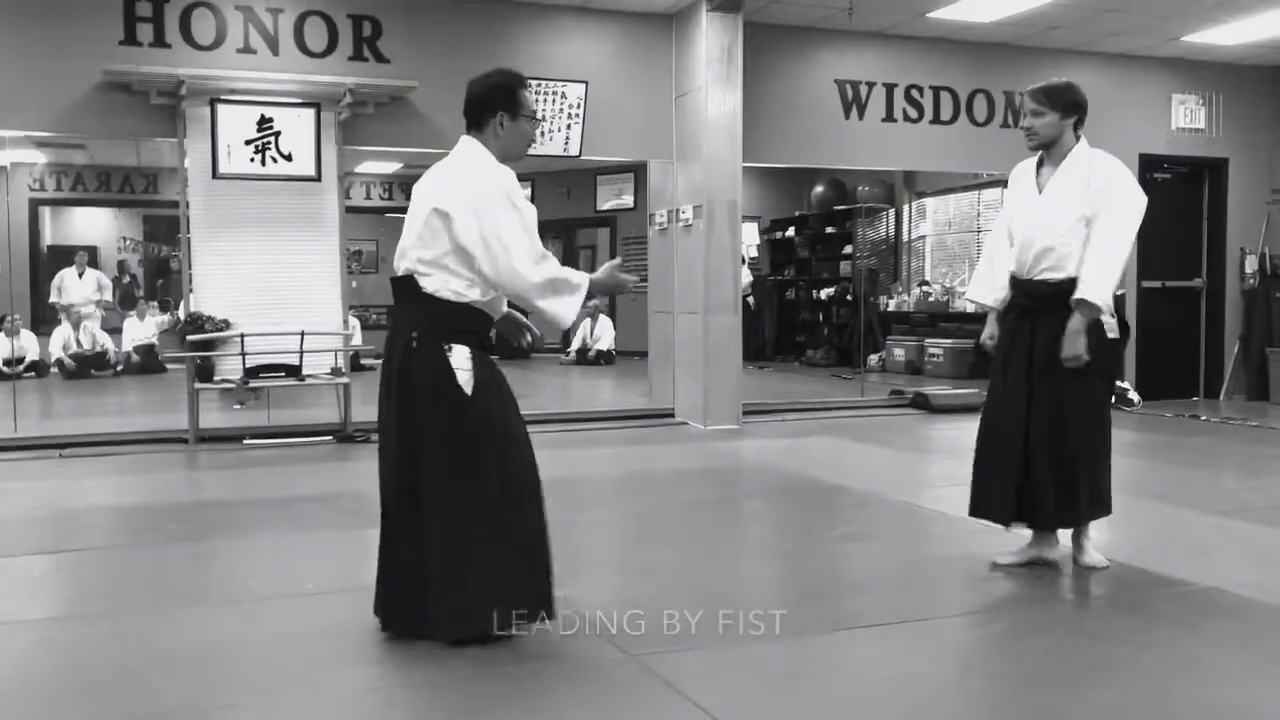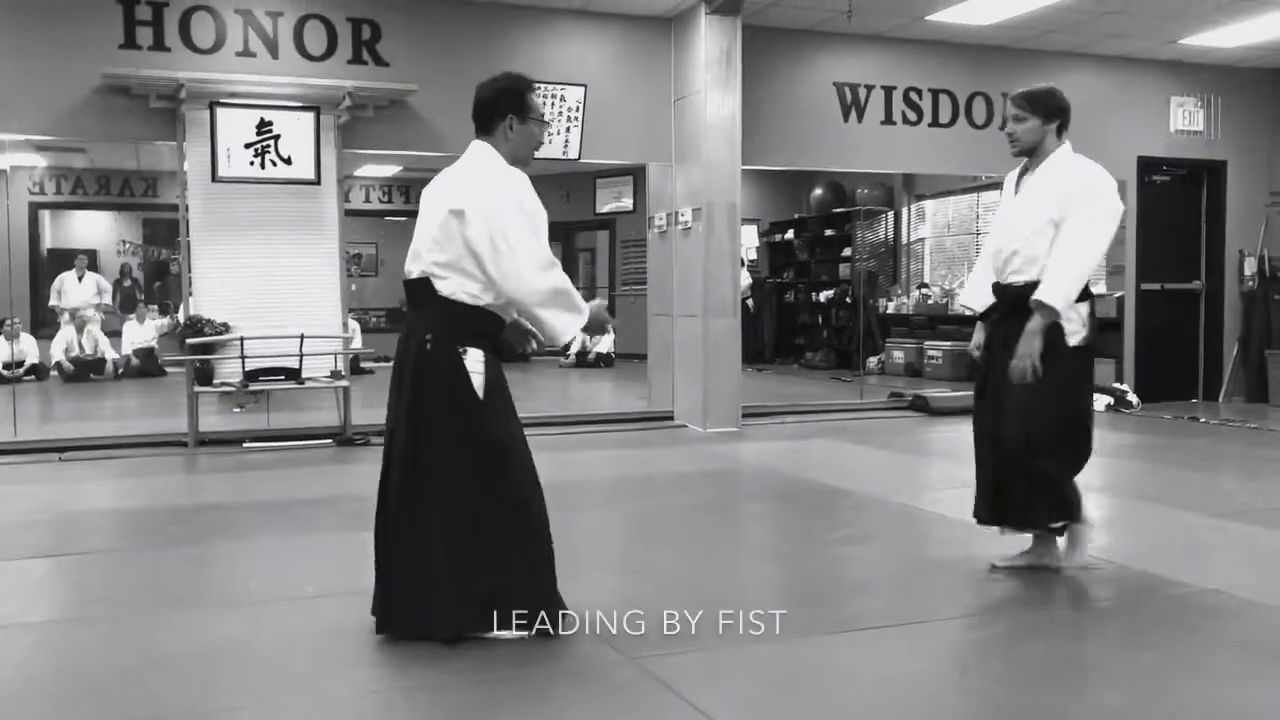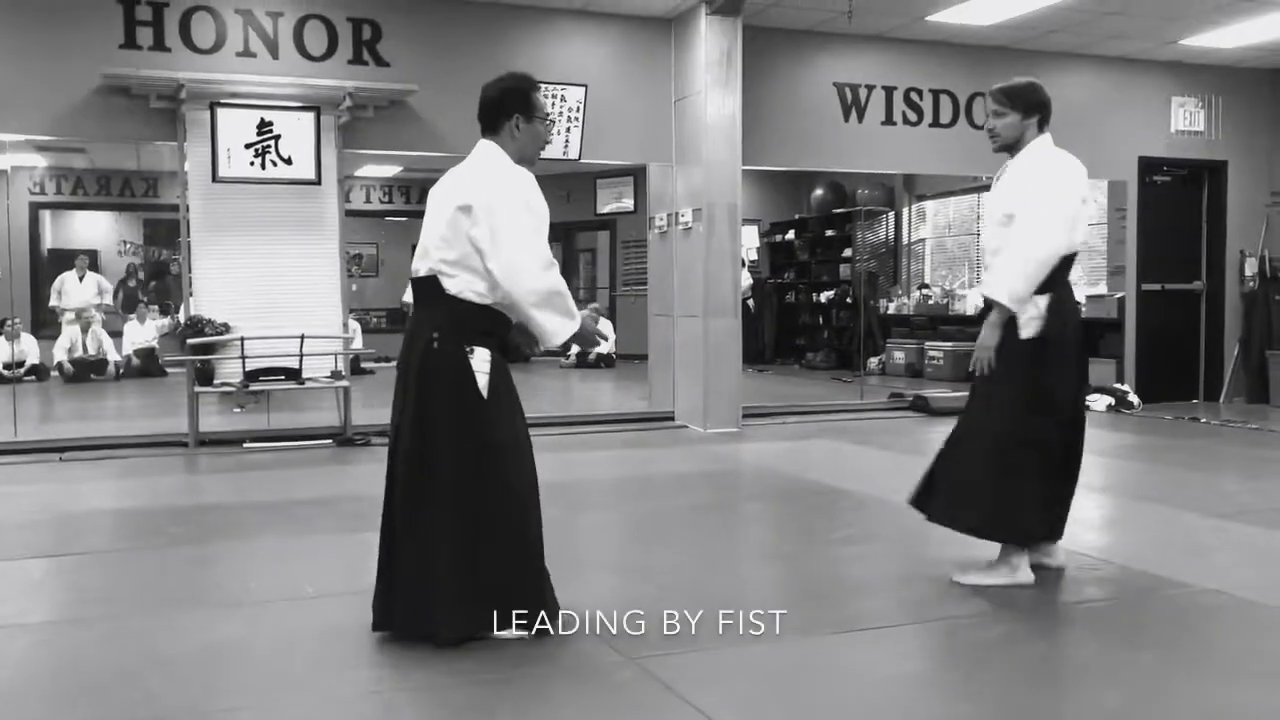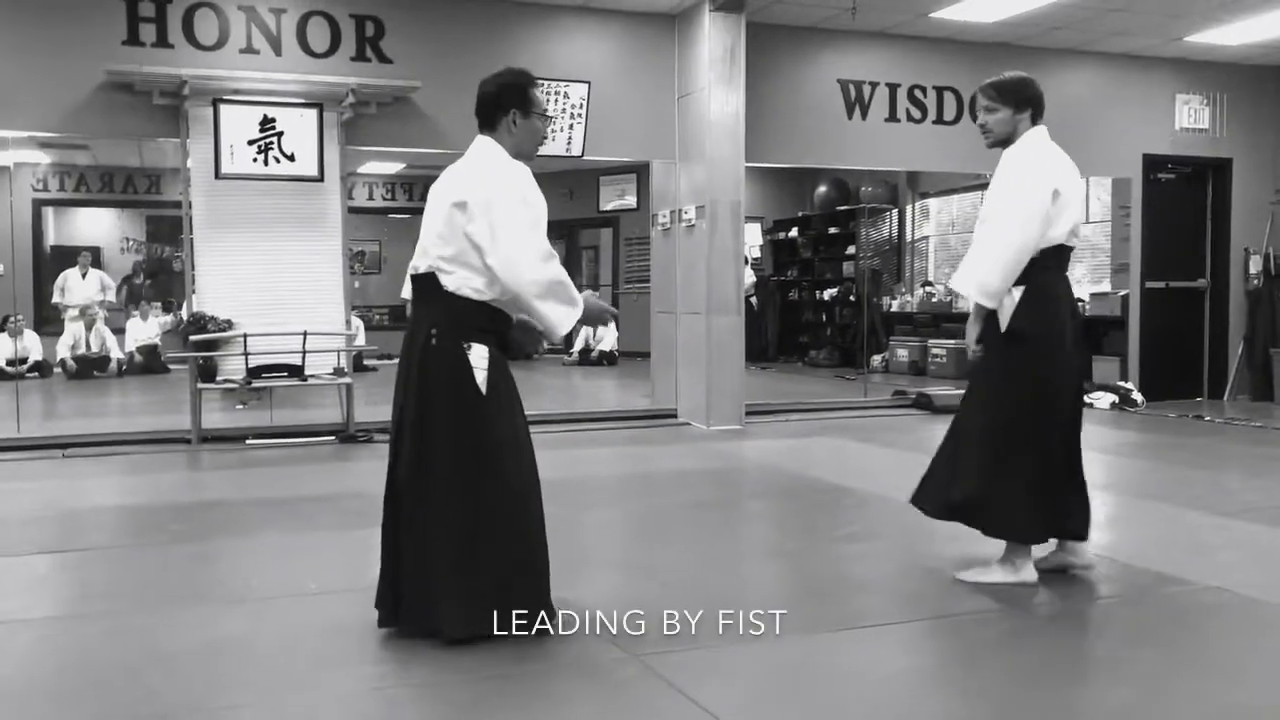
dt=0.2s
person 1, frame 1
left shoulder: (446, 174)
right shoulder: (486, 181)
right elbow: (523, 267)
left wrist: (493, 312)
right wrist: (593, 284)
left hip: (419, 335)
right hip: (443, 344)
left knee: (426, 472)
right knee: (481, 468)
left ankle: (415, 603)
right ankle: (479, 606)
person 1, frame 2
left shoulder: (454, 178)
right shoulder: (502, 184)
right elbow: (528, 274)
left wrist: (505, 316)
right wrist: (580, 316)
left hip: (429, 337)
right hip: (455, 346)
left knee: (427, 474)
right knee: (490, 474)
left ankle: (413, 604)
right ankle: (486, 609)
person 1, frame 3
left shoulder: (461, 177)
right shoulder: (507, 181)
right elbow: (526, 274)
left wrist: (509, 318)
right wrist: (569, 324)
left hip: (434, 336)
right hip: (461, 344)
left knee: (430, 472)
right knee: (491, 475)
left ankle: (413, 603)
right ankle: (488, 608)
person 1, frame 4
left shoulder: (462, 173)
right shoulder: (504, 176)
right elbow: (525, 268)
left wrist: (505, 320)
right wrist: (576, 309)
left hip: (434, 333)
right hip: (461, 342)
left knee: (432, 468)
right knee: (490, 472)
left ankle: (416, 599)
right ankle: (488, 608)
person 2, frame 1
left shoulder: (1106, 174)
right shoulder: (1021, 175)
left elbow: (1107, 254)
right elbow: (1001, 244)
left wrist: (1080, 323)
right wrist: (993, 314)
left hip: (1079, 315)
right hip: (1026, 312)
left knee: (1081, 426)
right knee: (1014, 425)
left ankle: (1082, 534)
right ankle: (1043, 536)
person 2, frame 2
left shoulder: (1084, 178)
right shoulder: (1016, 180)
left elbow: (1075, 261)
left wrist: (1037, 327)
right wrist: (983, 322)
left hip: (1053, 321)
right hip: (1011, 317)
left knee: (1033, 431)
right knee: (999, 431)
left ankle: (1073, 523)
right ankle: (1045, 538)
person 2, frame 3
left shoulder: (1048, 167)
right shoulder: (1029, 169)
left elbow: (1034, 251)
left wrist: (995, 320)
right wrist: (997, 318)
left hip: (1035, 314)
right hip: (1035, 314)
left knee: (1008, 433)
right knee: (1036, 431)
left ankle: (1013, 559)
right ankle: (1043, 540)
person 2, frame 4
left shoulder: (1028, 160)
right shoulder: (1047, 159)
left elbow: (1009, 241)
left wrist: (978, 311)
right wrist: (990, 309)
left hip: (1028, 306)
right hip: (1048, 303)
left knee: (1009, 429)
right knee: (1046, 426)
left ankle: (1017, 556)
right ankle: (1069, 540)
